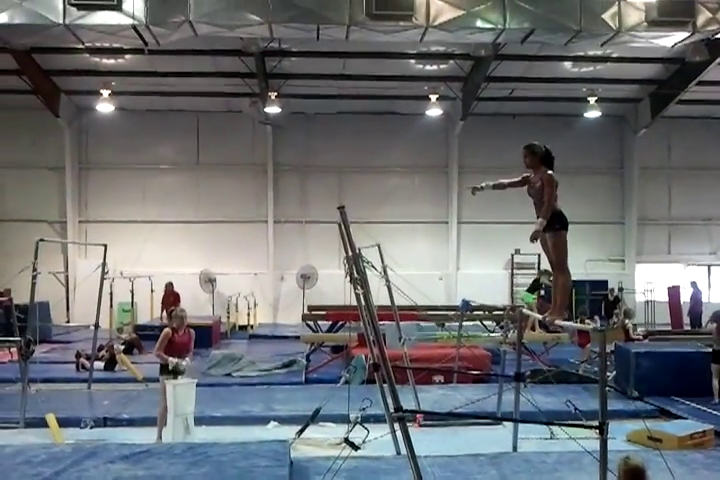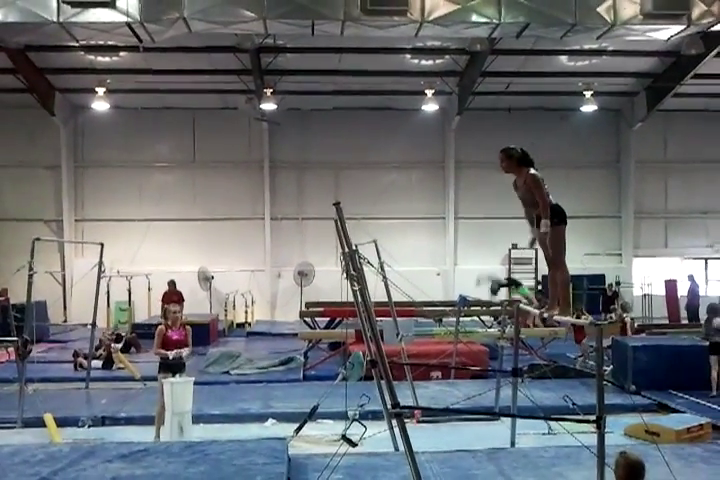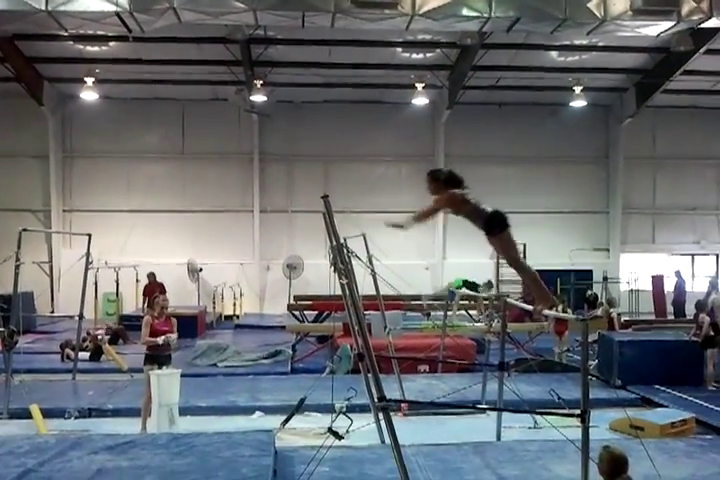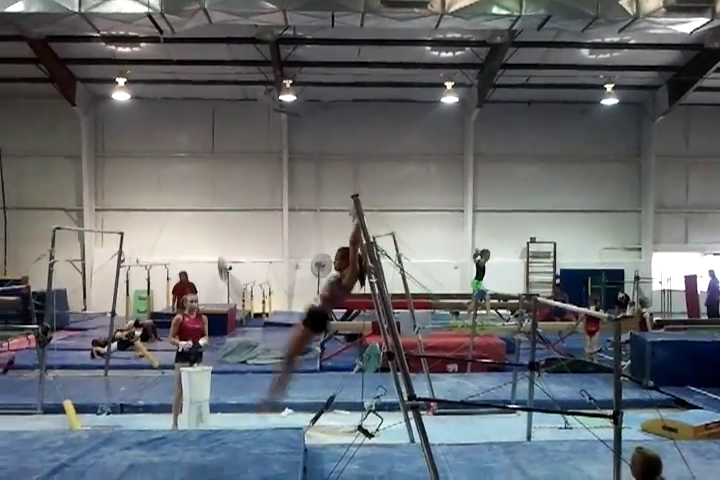
dt=0.7s
person 1, frame 1
left shoulder: (548, 176)
right shoulder: (529, 178)
left elbow: (549, 204)
right elbow: (506, 183)
left wrist: (538, 227)
right wrist: (483, 187)
left hip: (555, 221)
right hip: (545, 223)
left knee: (561, 268)
right knee: (555, 268)
left ankle: (561, 310)
right ankle: (555, 309)
person 1, frame 2
left shoulder: (531, 176)
right shoulder: (516, 182)
left elbow: (544, 203)
left wrist: (545, 229)
right wrist: (534, 232)
left hip: (554, 216)
right hip: (543, 218)
left knee: (558, 263)
right knee: (551, 264)
left ankle: (565, 307)
right ankle: (553, 304)
person 1, frame 3
left shoulder: (451, 195)
right shoulder: (447, 196)
left elbow: (429, 213)
right elbow: (429, 212)
left wrist: (405, 224)
right wrist: (408, 222)
left hip: (494, 222)
right hip: (490, 223)
left knee: (516, 262)
right knee: (514, 263)
left ankle: (547, 299)
right ankle: (542, 299)
person 1, frame 4
left shoulder: (349, 275)
right shoulder: (343, 276)
left elbow: (353, 247)
right elbow: (353, 247)
left wrist: (357, 227)
left hip: (317, 318)
right hip: (315, 315)
left knee: (290, 356)
right knee: (290, 355)
left ankle: (274, 393)
person 2, frame 1
left shoulder: (191, 333)
right shoulder: (168, 332)
right elbow: (157, 352)
left wrist: (187, 360)
right wrist: (170, 360)
left hip: (180, 368)
right hip: (166, 368)
right knee: (165, 403)
right ankle: (159, 436)
person 2, frame 2
left shoulder: (186, 329)
right shoulder: (162, 329)
left elbow: (189, 347)
right elbow: (156, 350)
left wrist: (185, 352)
right wrist: (171, 353)
left hip: (180, 366)
right hip: (165, 367)
right knee: (163, 401)
right ankle: (157, 435)
person 2, frame 3
left shoulder: (172, 321)
right shoulder: (148, 319)
left elbow: (175, 339)
right elbow: (144, 340)
left wrist: (172, 339)
right wrist: (161, 339)
left hip: (166, 358)
right hip: (151, 358)
right knee: (149, 393)
right ankle: (143, 426)
person 2, frame 4
left shoulder: (203, 318)
right shoulder: (179, 318)
left elbow: (205, 336)
right elbow: (171, 338)
left wrist: (204, 341)
right wrist: (181, 344)
left hip: (197, 355)
right hip: (183, 356)
right knee: (180, 390)
right ankle: (175, 422)
